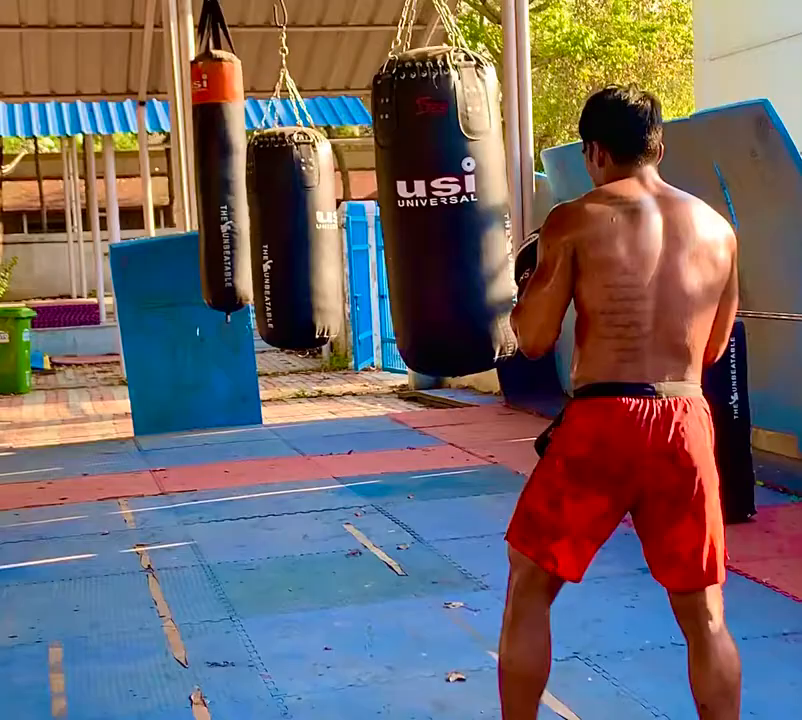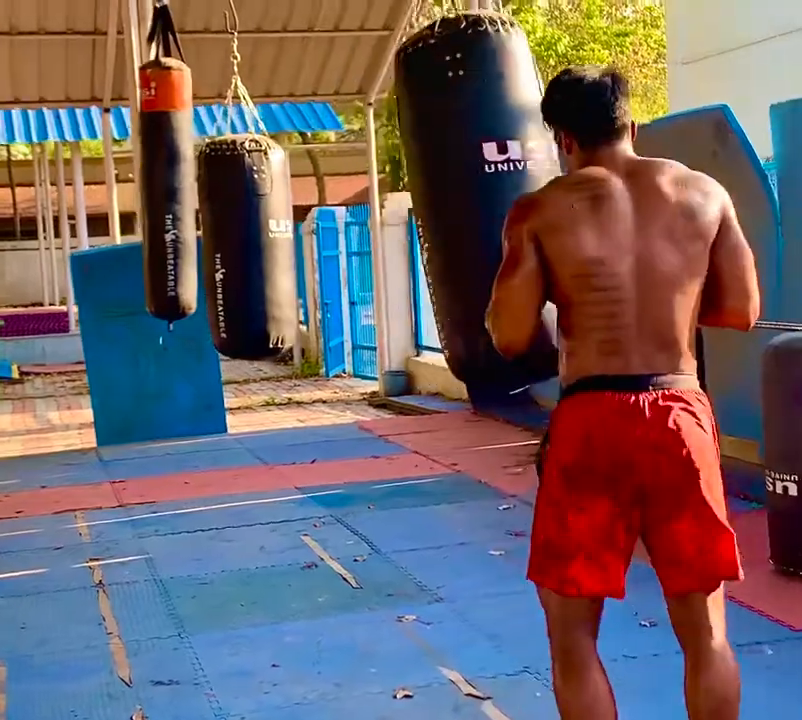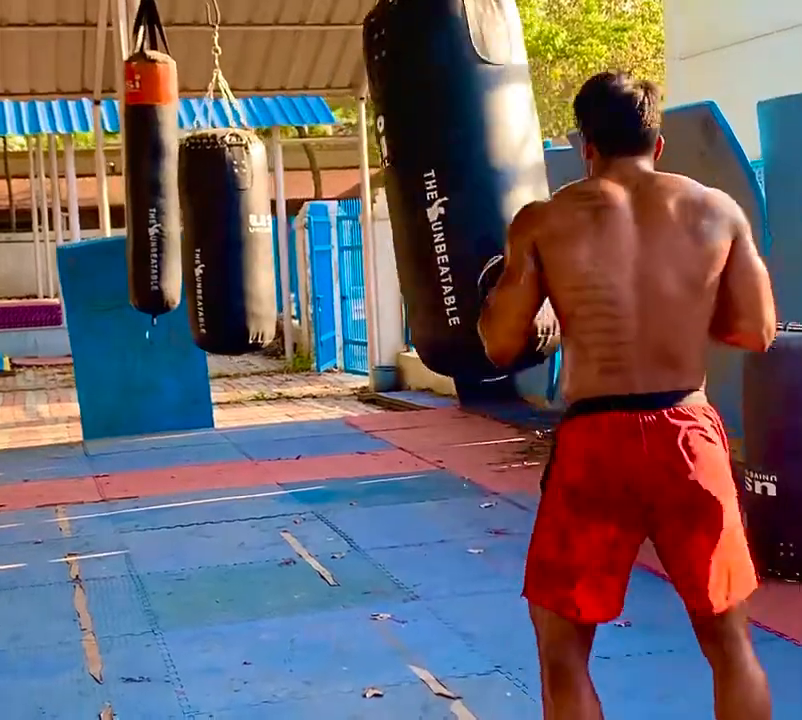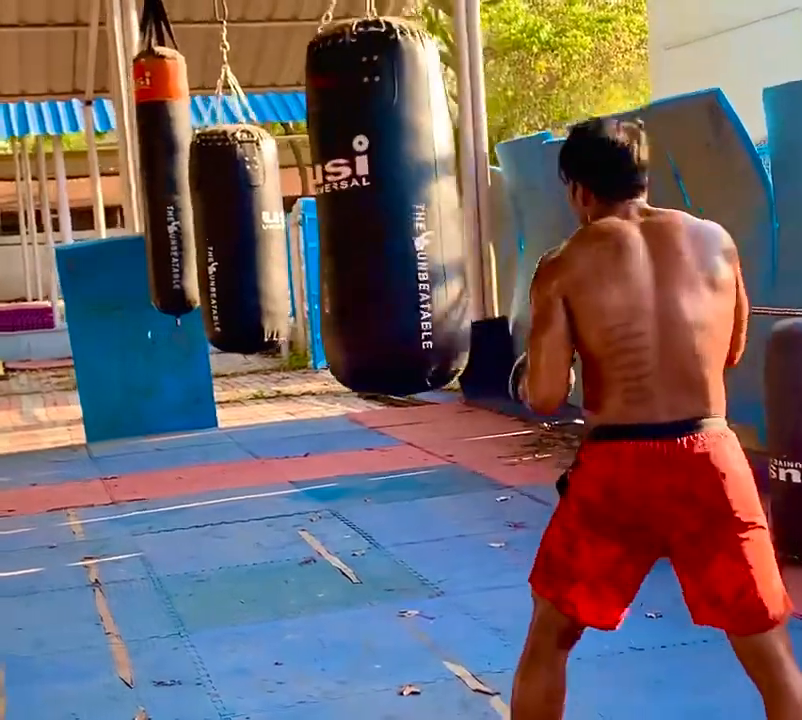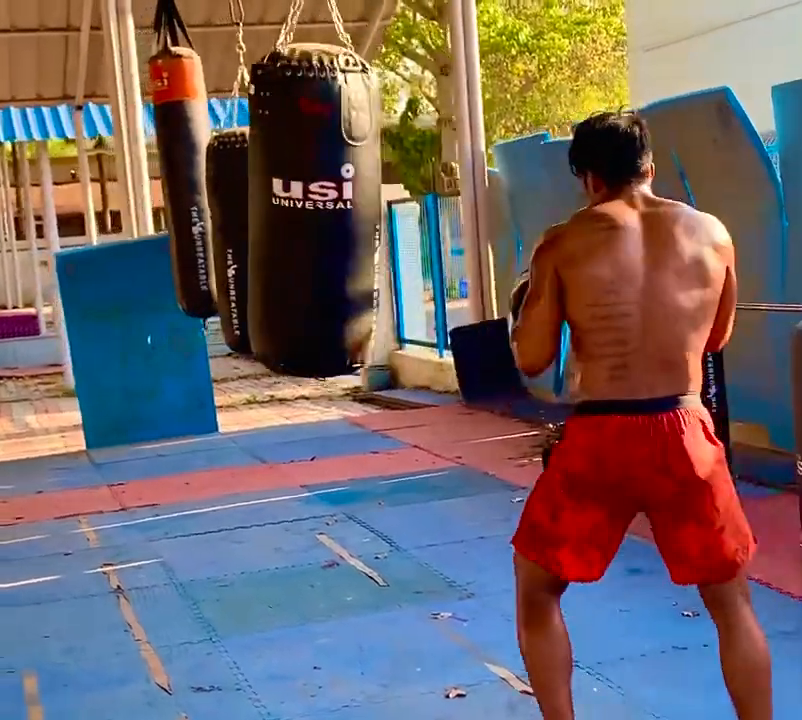
dt=0.5s
person 1, frame 1
left shoulder: (576, 219)
right shoulder: (716, 226)
left elbow: (533, 339)
right elbow: (713, 348)
left wrist: (524, 292)
left hip: (603, 423)
right hip: (685, 424)
left knee: (528, 589)
right knee: (703, 614)
person 1, frame 2
left shoulder: (539, 209)
right shoulder: (703, 193)
left elbow: (511, 337)
right elbow: (743, 312)
left wrist: (506, 280)
left hip: (592, 424)
right hip: (680, 419)
left knee: (571, 631)
right knee: (703, 624)
person 1, frame 3
left shoulder: (542, 224)
right shoulder: (718, 212)
left elbow: (501, 348)
right elbow: (757, 335)
left wrist: (497, 292)
left hip: (595, 444)
right hip: (689, 439)
left knee: (563, 646)
right knee: (728, 640)
person 1, frame 4
left shoulder: (563, 268)
right shoulder: (714, 239)
left elbow: (545, 397)
left wrist: (527, 371)
left hip: (617, 468)
right hip: (711, 460)
left knee: (548, 640)
person 1, frame 5
left shoulder: (562, 245)
right shoulder: (711, 233)
left elbow: (532, 359)
right elbow: (717, 337)
left wrist: (527, 313)
left hip: (598, 439)
right hip: (684, 436)
left knee: (535, 589)
right knee: (733, 606)
